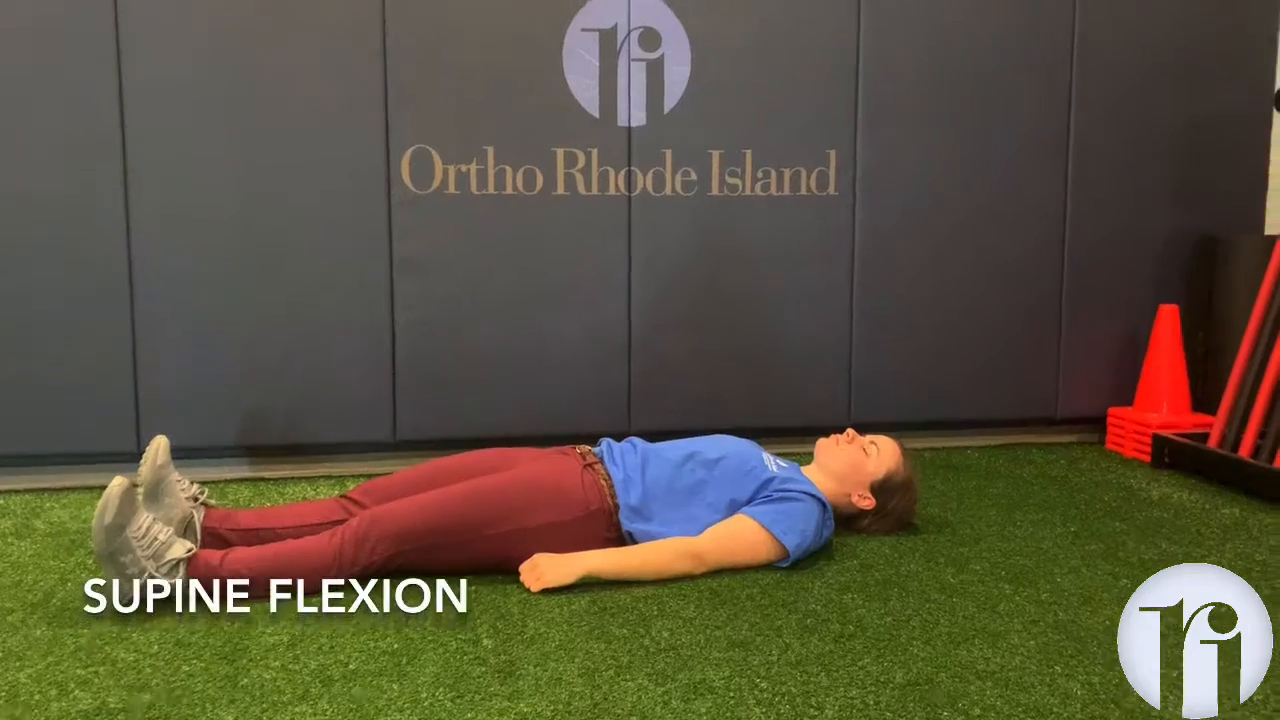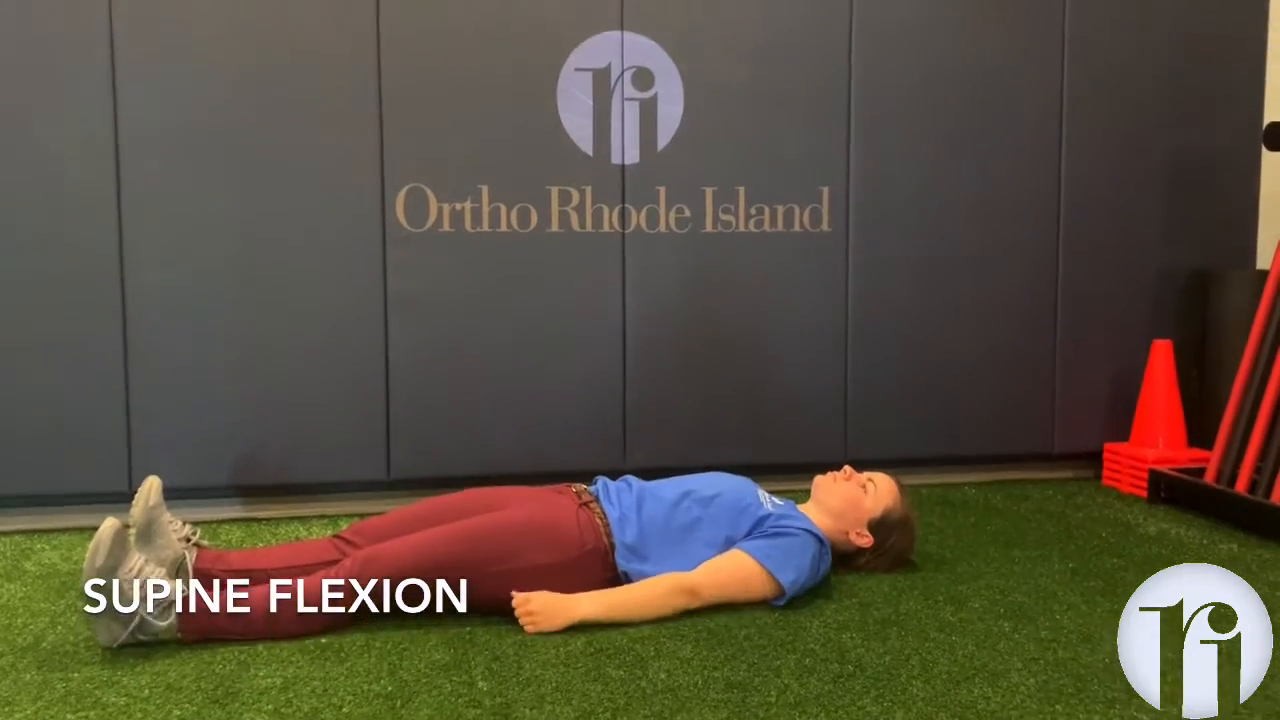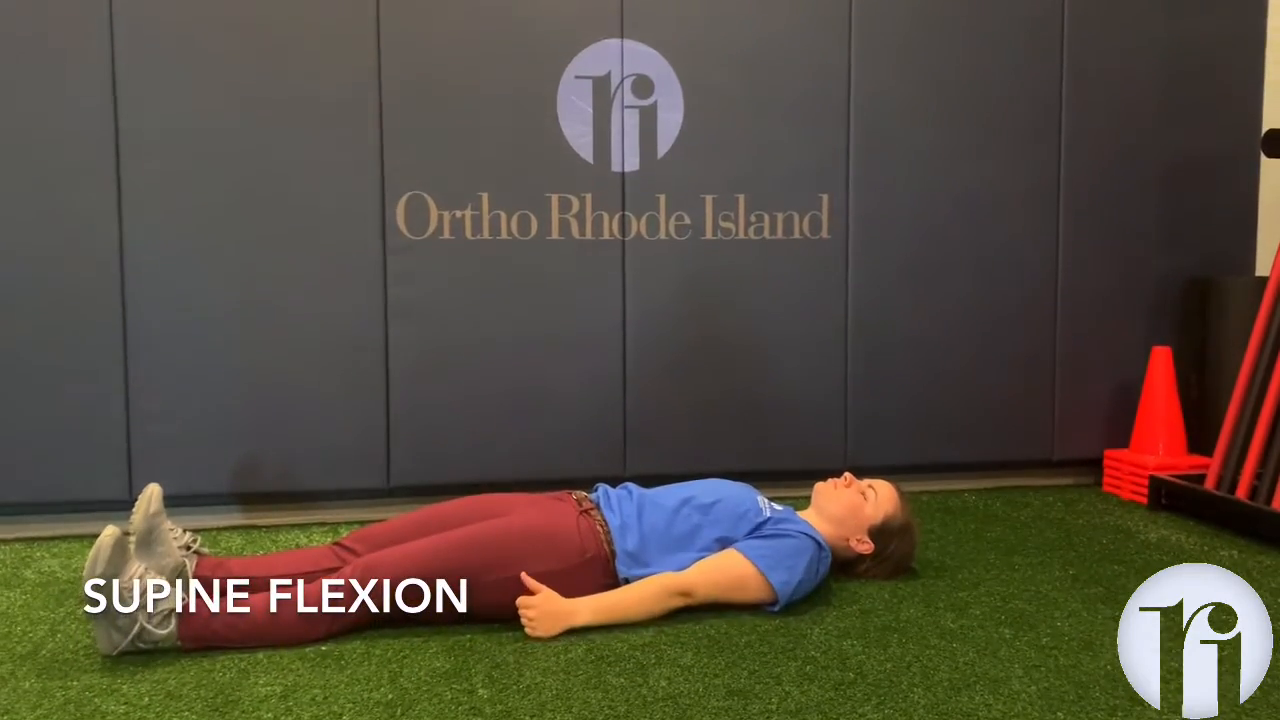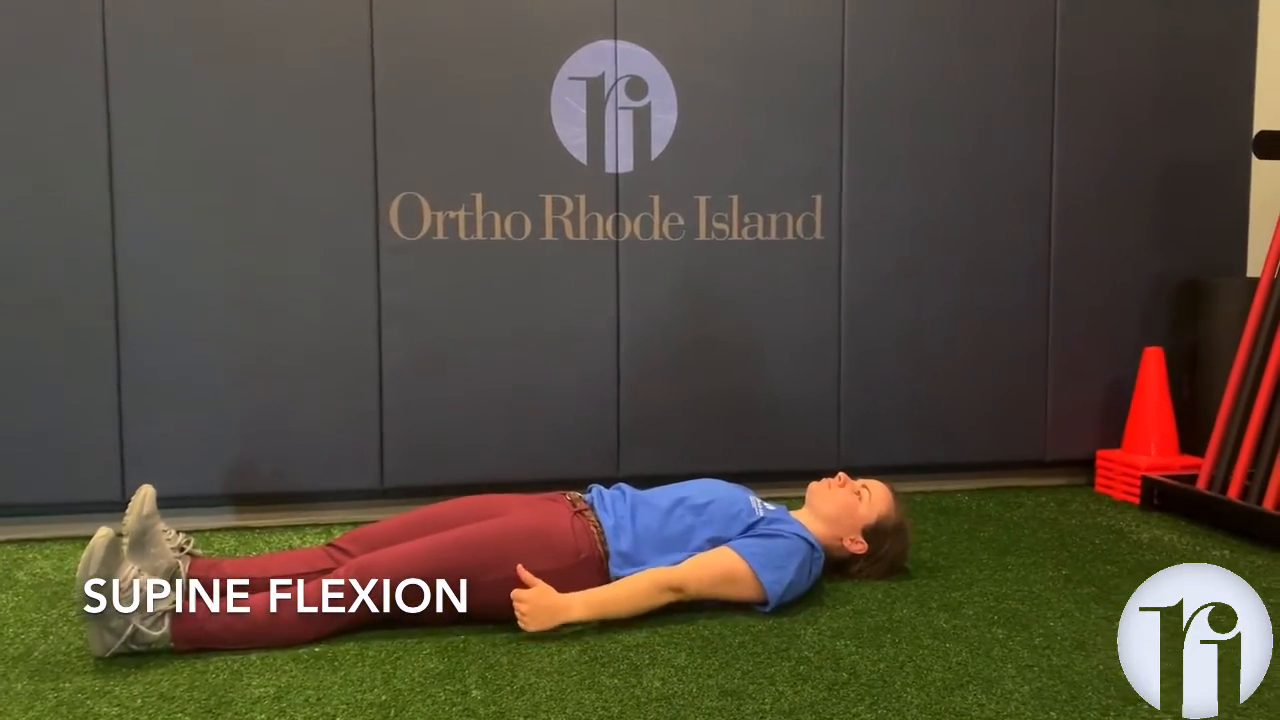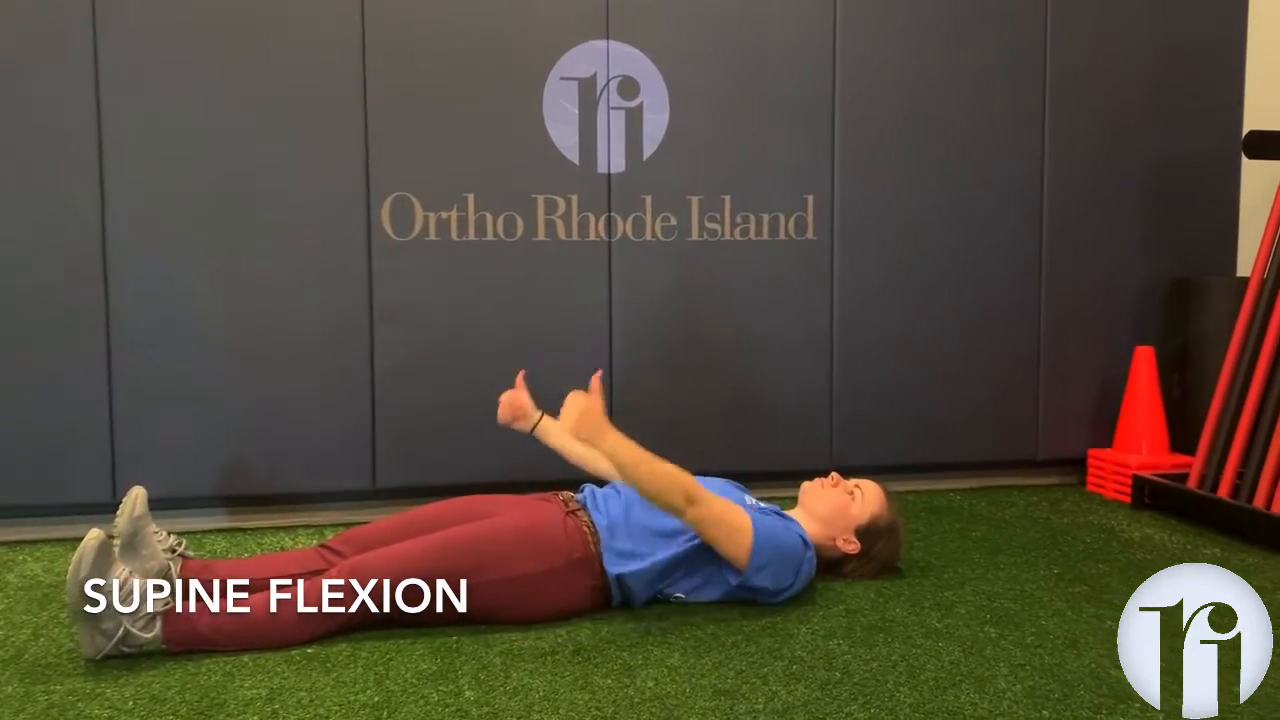
dt=0.5s
person 1, frame 1
left shoulder: (802, 514)
right shoulder: (775, 472)
left elbow: (696, 552)
left wrist: (575, 565)
left hip: (592, 509)
right hip: (582, 465)
left knee: (377, 539)
right knee: (365, 503)
left ankle: (178, 570)
right ankle: (202, 521)
person 1, frame 2
left shoulder: (798, 549)
right shoulder: (770, 511)
left elbow: (691, 589)
left wrist: (573, 609)
left hip: (587, 548)
right hip: (577, 502)
left knee: (371, 575)
right knee: (360, 543)
left ankle: (169, 611)
right ankle: (194, 559)
person 1, frame 3
left shoulder: (796, 555)
right shoulder: (768, 515)
left elbow: (685, 587)
left wrist: (573, 612)
left hip: (586, 556)
right hip: (577, 510)
left knee: (372, 584)
right knee: (356, 550)
left ankle: (166, 619)
right ankle: (191, 566)
person 1, frame 4
left shoulder: (790, 555)
right shoulder: (763, 517)
left elbow: (677, 581)
left wrist: (567, 606)
left hip: (581, 554)
right hip: (573, 510)
left knee: (368, 588)
right knee: (353, 554)
left ankle: (160, 622)
right ankle: (187, 569)
person 1, frame 5
left shoulder: (783, 557)
right shoulder: (756, 517)
left elbow: (684, 499)
right elbow: (627, 472)
left wrist: (600, 429)
right wrist: (542, 425)
left hip: (577, 562)
right hip: (565, 517)
left knee: (362, 589)
right knee: (347, 551)
left ankle: (147, 620)
right ankle: (178, 571)
